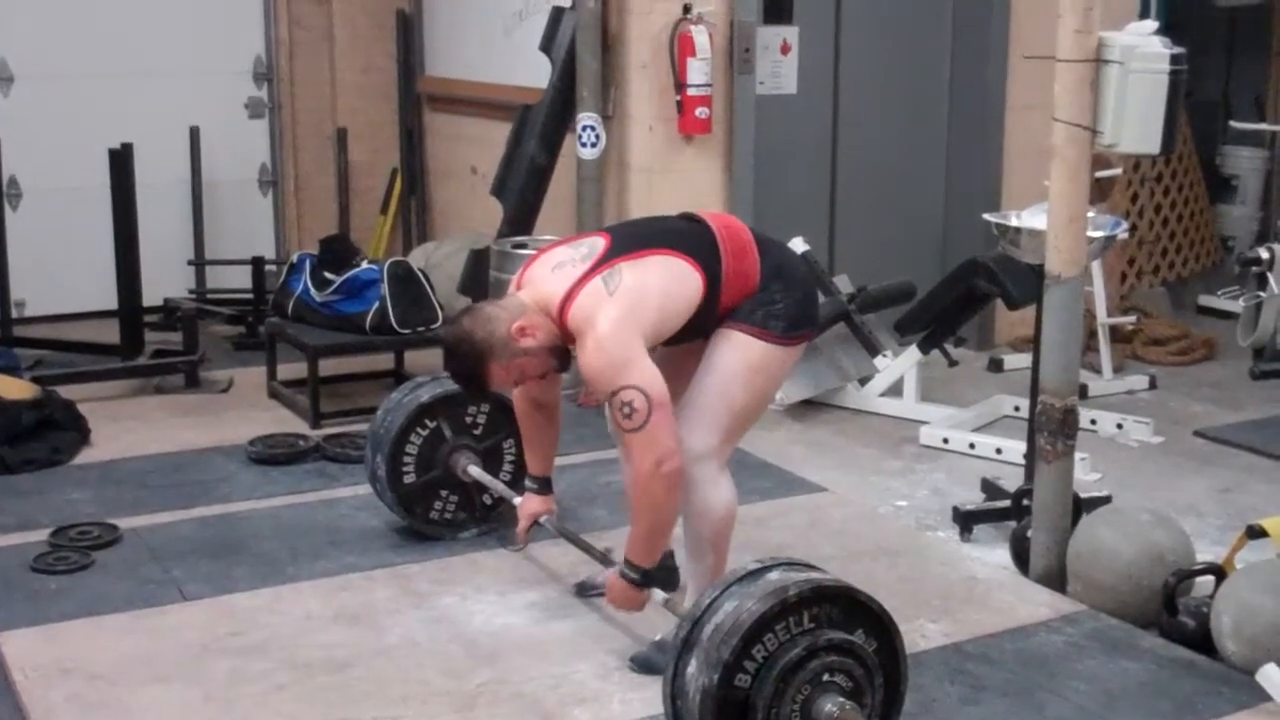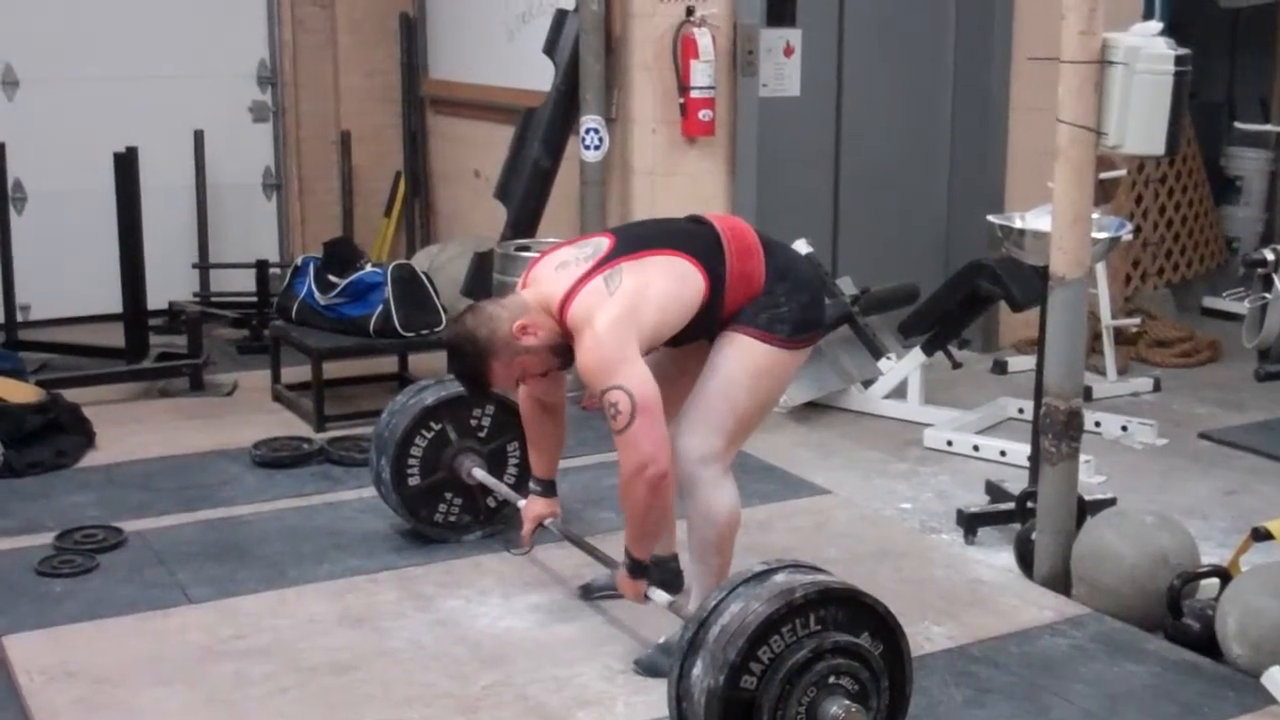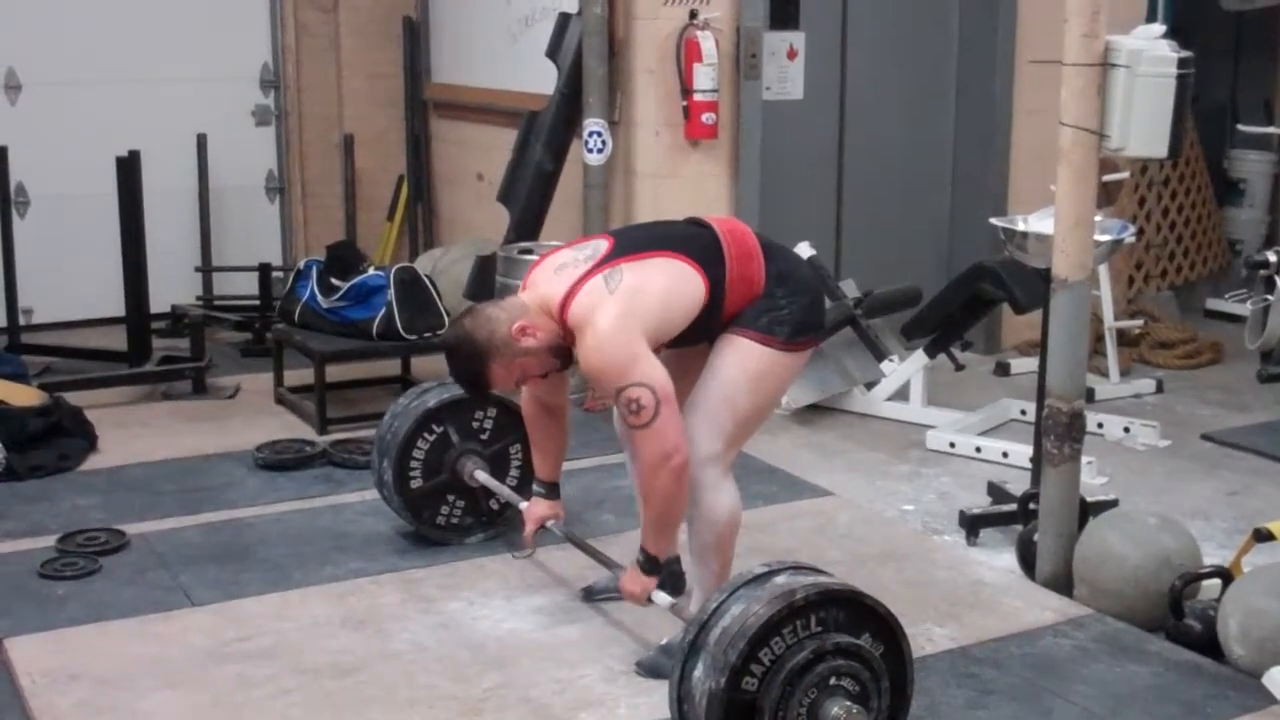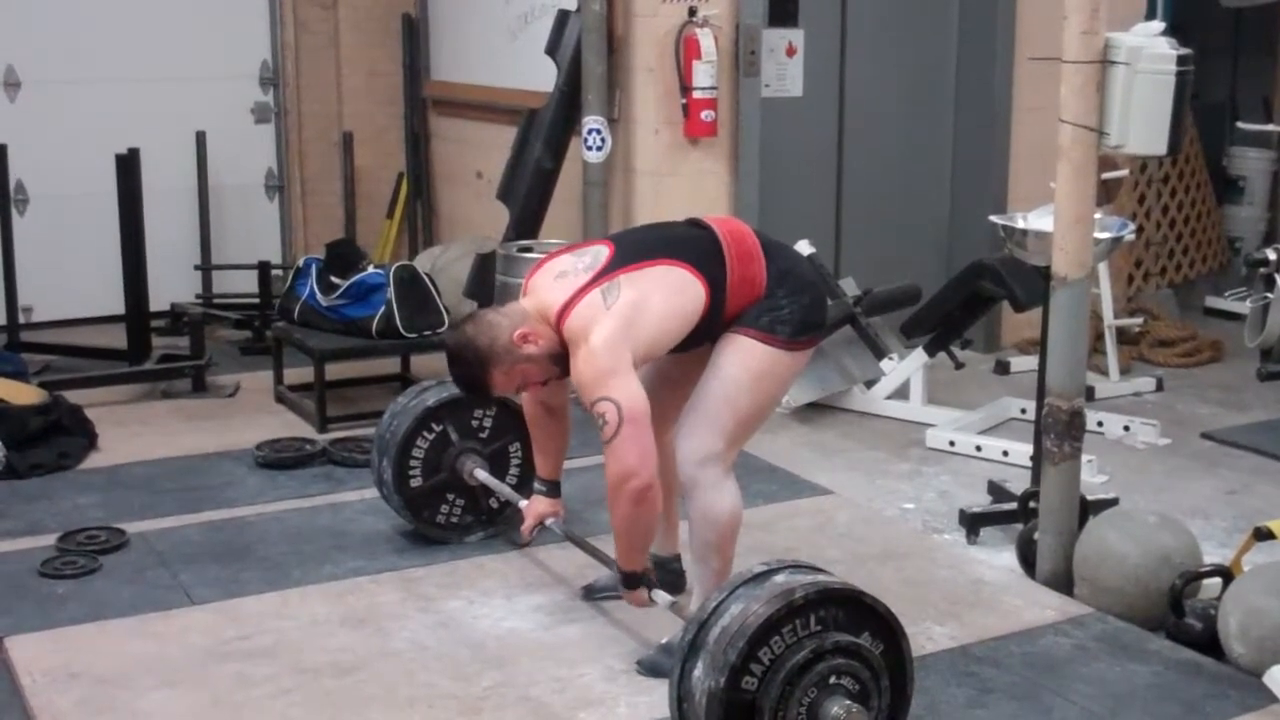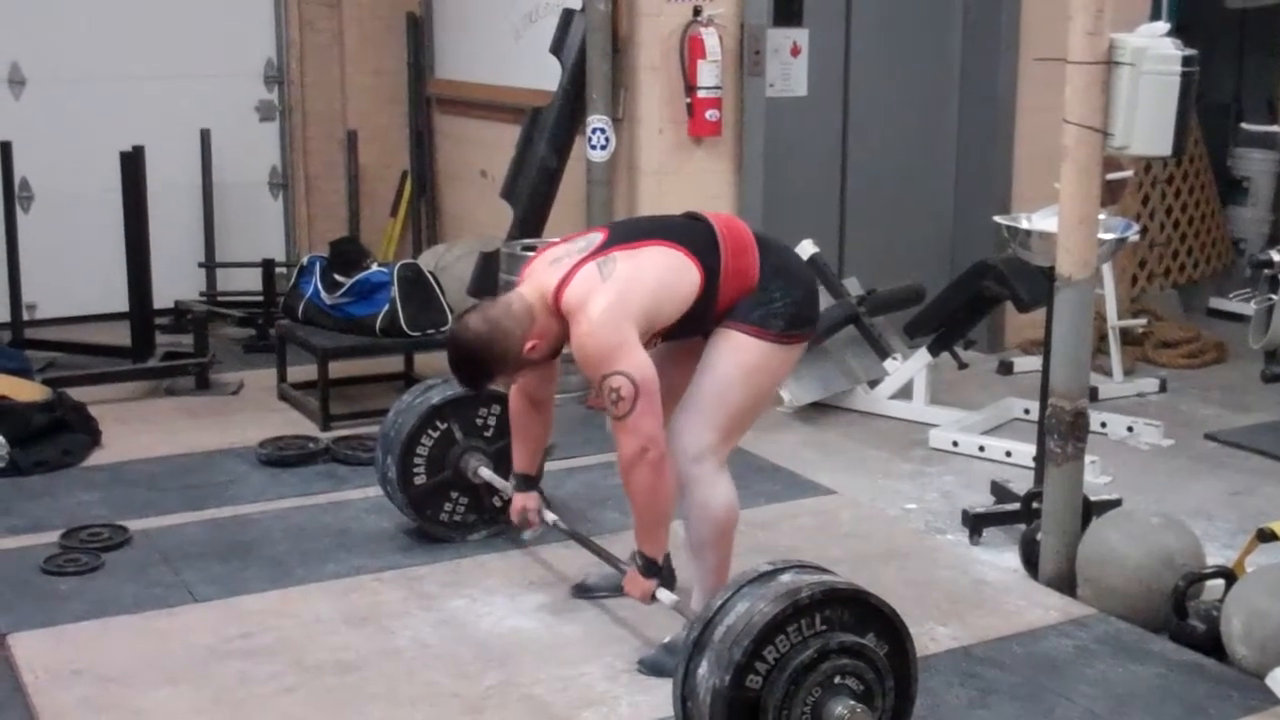
dt=0.5s
person 1, frame 1
left shoulder: (602, 334)
right shoulder: (525, 292)
left elbow: (663, 463)
right elbow: (537, 400)
left wrist: (634, 576)
right wrist: (538, 485)
left hip: (772, 294)
right hip: (713, 279)
left knee: (696, 451)
right knee: (630, 420)
right ankle: (659, 562)
person 1, frame 2
left shoulder: (599, 334)
right shoulder: (530, 293)
left elbow: (649, 467)
right elbow: (541, 399)
left wrist: (634, 566)
right wrist: (541, 487)
left hip: (777, 296)
right hip: (721, 279)
left knee: (696, 453)
right knee: (644, 423)
right ankle: (662, 564)
person 1, frame 3
left shoulder: (602, 334)
right shoulder: (532, 295)
left elbow: (671, 457)
right elbow: (545, 403)
left wrist: (647, 563)
right wrist: (545, 490)
left hip: (778, 300)
right hip: (719, 285)
left knee: (702, 456)
right knee: (637, 423)
right ankle: (668, 567)
person 1, frame 4
left shoulder: (595, 346)
right shoulder: (535, 297)
left elbow: (634, 479)
right elbow: (546, 402)
left wrist: (631, 576)
right wrist: (546, 488)
left hip: (780, 298)
right hip: (722, 279)
left knee: (700, 457)
right knee: (641, 427)
right ankle: (664, 565)
person 1, frame 5
left shoulder: (595, 324)
right shoulder: (530, 292)
left elbow: (645, 450)
right elbow: (530, 395)
left wrist: (648, 564)
right wrist: (524, 483)
left hip: (771, 294)
right hip: (715, 284)
left knee: (694, 452)
right knee: (633, 421)
right ankle: (654, 565)
